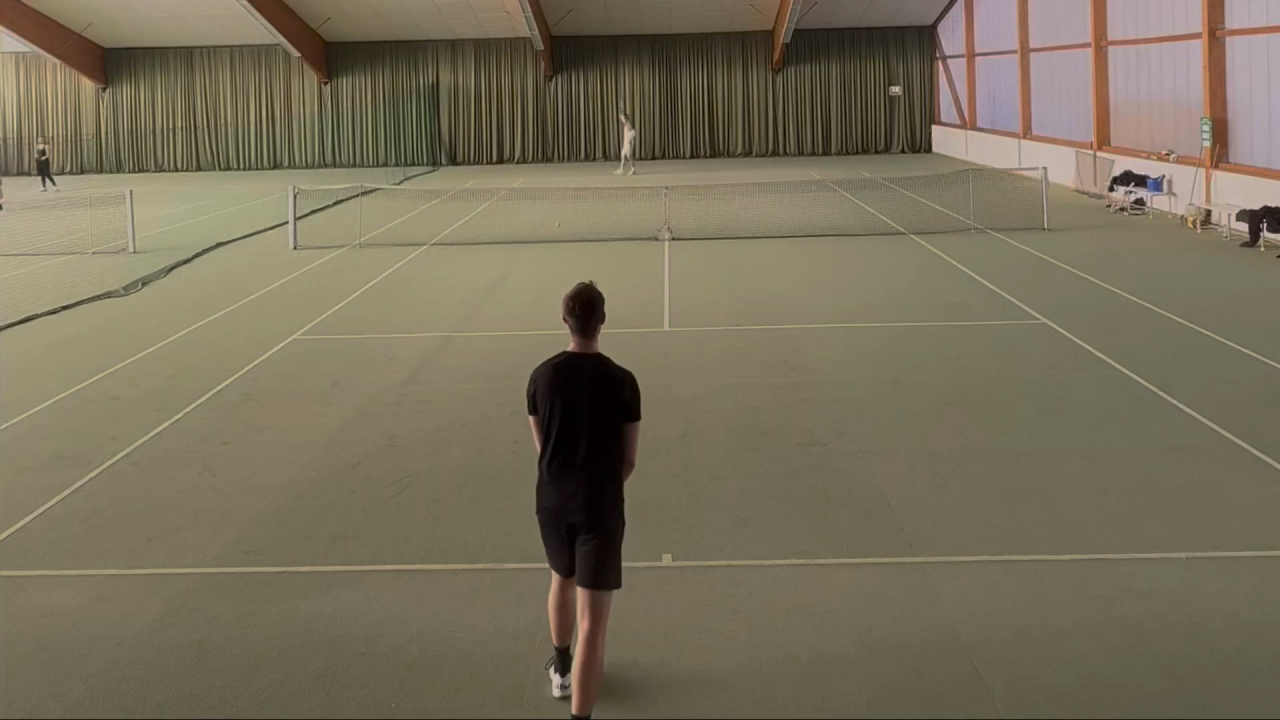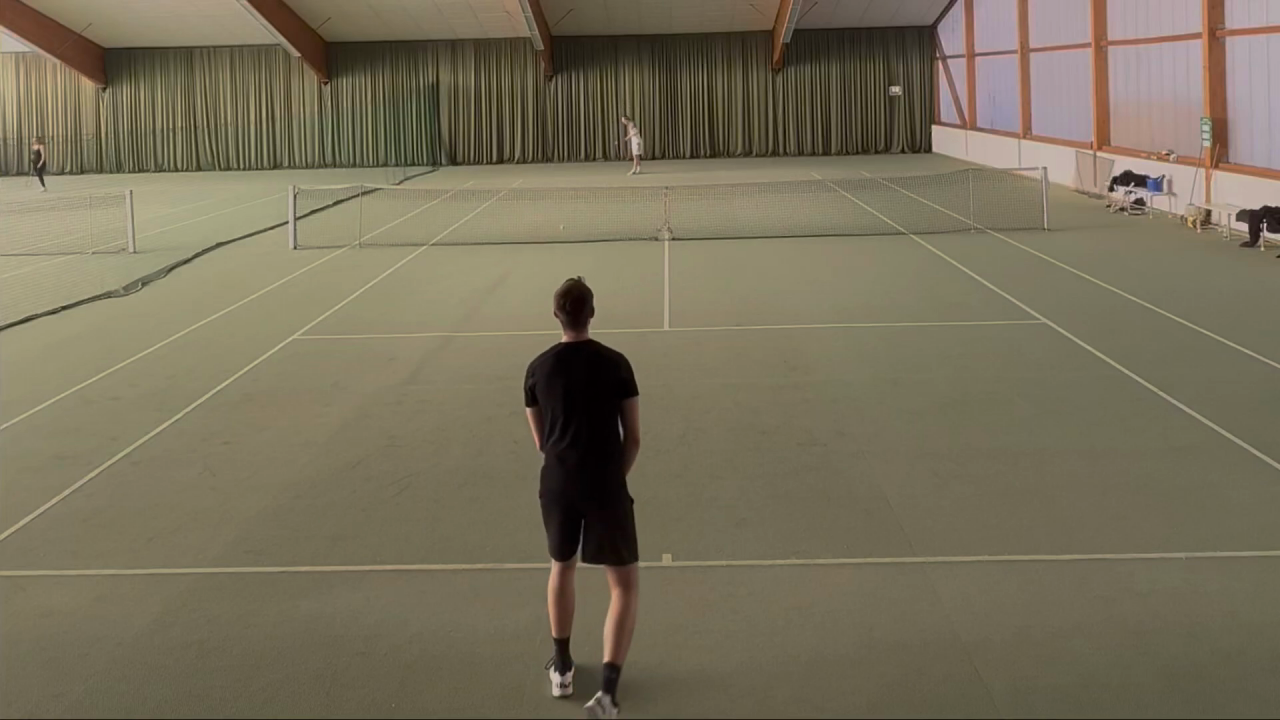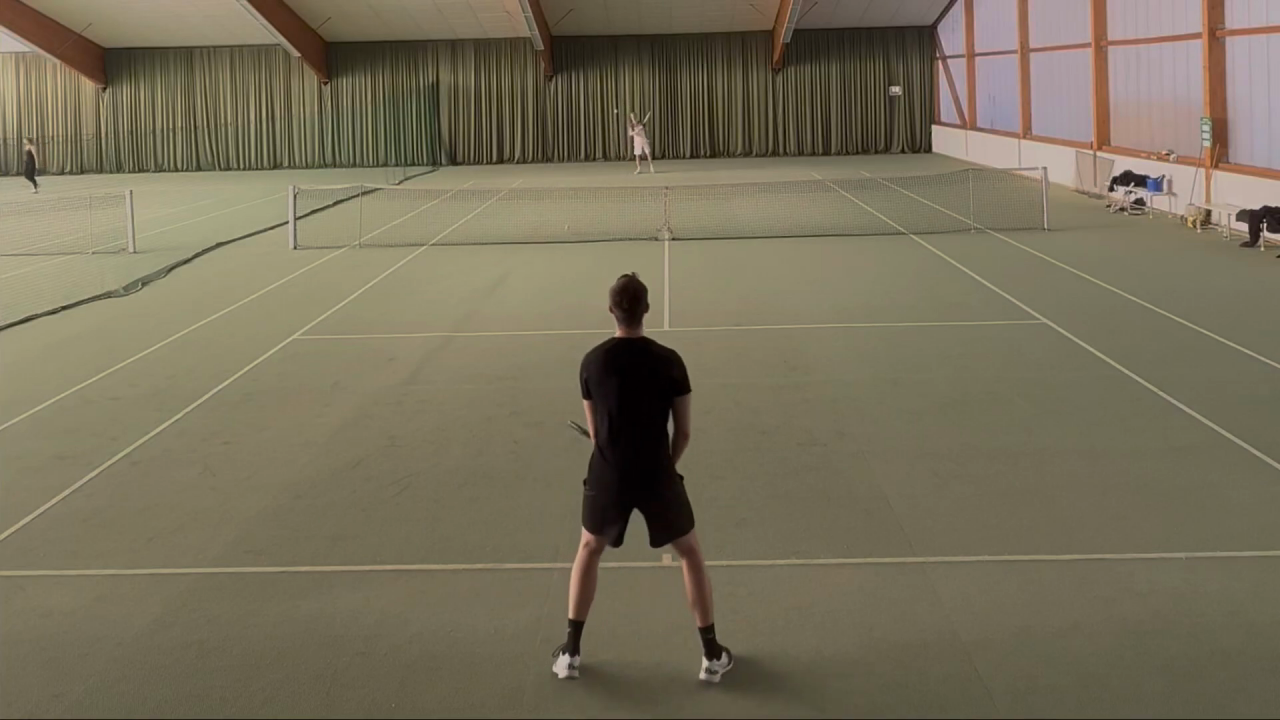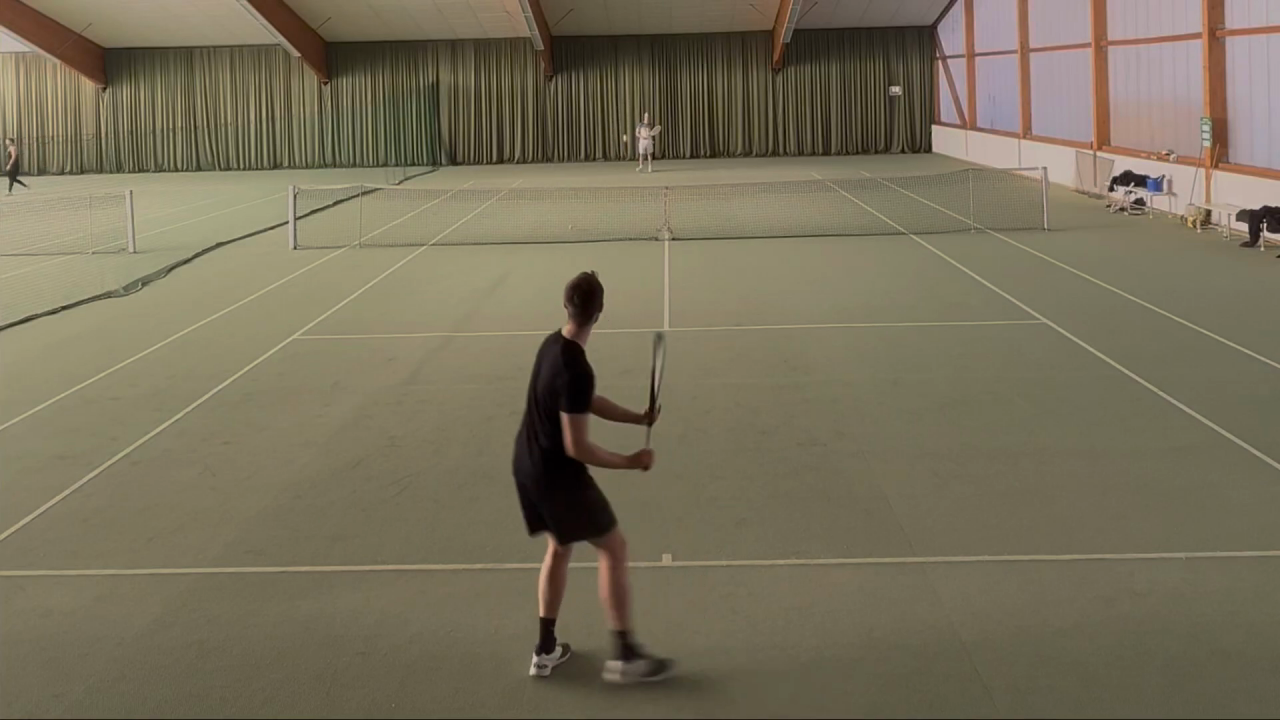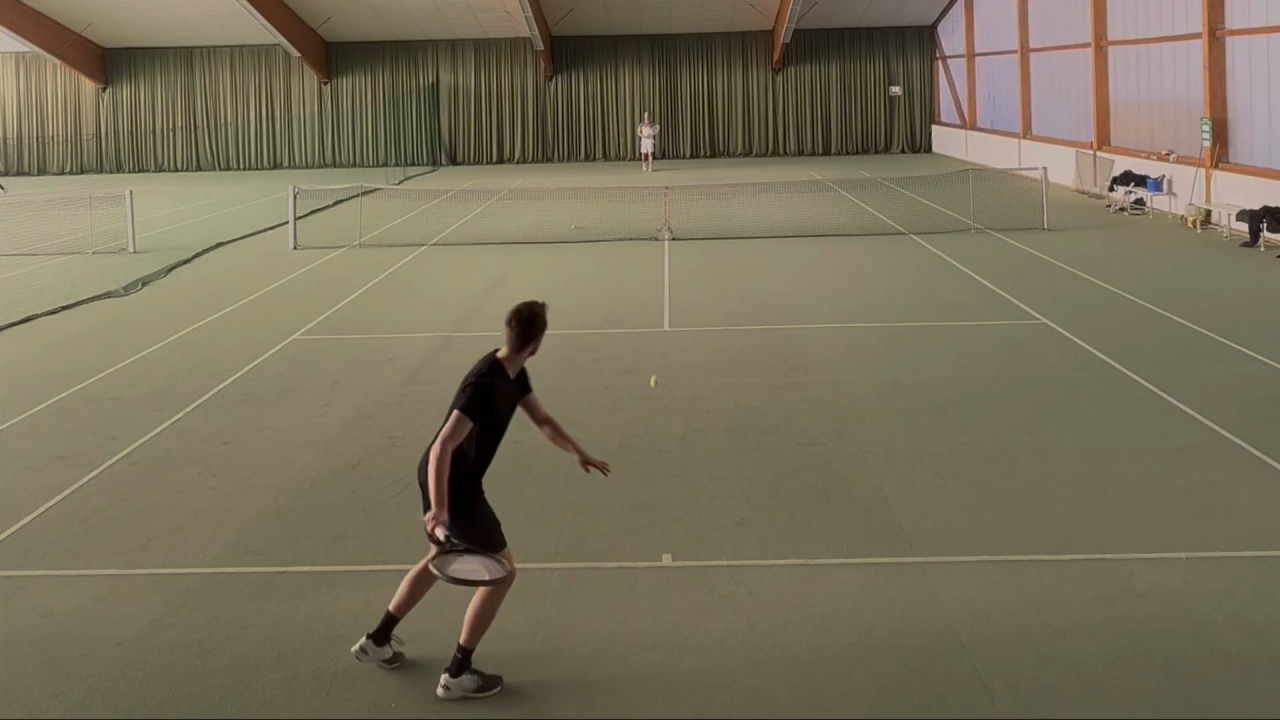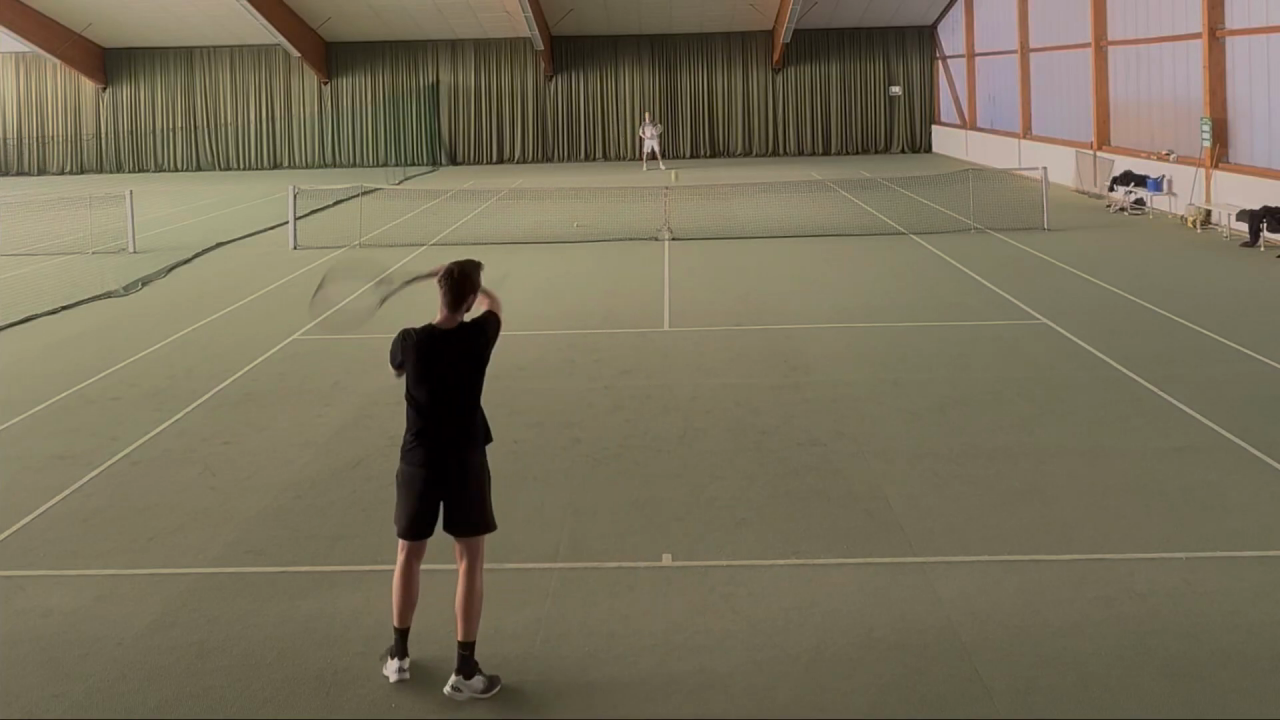
dt=0.5s
person 1, frame 1
left shoulder: (541, 376)
right shoulder: (622, 382)
left elbow: (541, 447)
right elbow: (629, 460)
left hip: (552, 501)
right hip: (600, 506)
left knee: (563, 580)
right knee: (593, 621)
left ankle: (562, 669)
person 1, frame 2
left shoulder: (538, 368)
right shoulder: (615, 364)
left elbow: (540, 441)
right elbow: (633, 438)
left hip: (557, 486)
right hip: (605, 487)
left knee: (562, 567)
right knee: (625, 586)
left ankle: (562, 665)
person 1, frame 3
left shoulder: (592, 361)
right shoulder: (670, 361)
left elbow: (594, 429)
right elbow: (684, 432)
left hip: (607, 477)
right hip: (657, 478)
left knee: (589, 550)
right knee: (691, 555)
left ankle: (570, 652)
right ankle: (712, 654)
person 1, frame 4
left shoulder: (552, 344)
right shoulder: (575, 370)
right elbow: (577, 446)
left wrist: (637, 418)
right wrist: (628, 461)
left hip: (529, 466)
right hip: (559, 473)
left knee: (559, 548)
right knee: (614, 553)
left ankle: (545, 649)
right ankle: (626, 655)
person 1, frame 5
left shoulder: (513, 373)
right shoulder: (484, 385)
left elbow: (543, 420)
right elbow: (442, 448)
left wrist: (581, 454)
right wrist: (438, 505)
left hip: (457, 482)
right hip: (455, 488)
right knee: (502, 573)
left ankle: (377, 640)
right ankle: (457, 673)
person 1, frame 6
left shoulder: (408, 341)
right shoulder: (481, 335)
right elbow: (492, 304)
right wrist: (472, 284)
left hip: (419, 462)
right hip: (466, 464)
left knee: (408, 557)
right knee: (470, 565)
left ankle: (399, 655)
right ankle: (465, 670)
